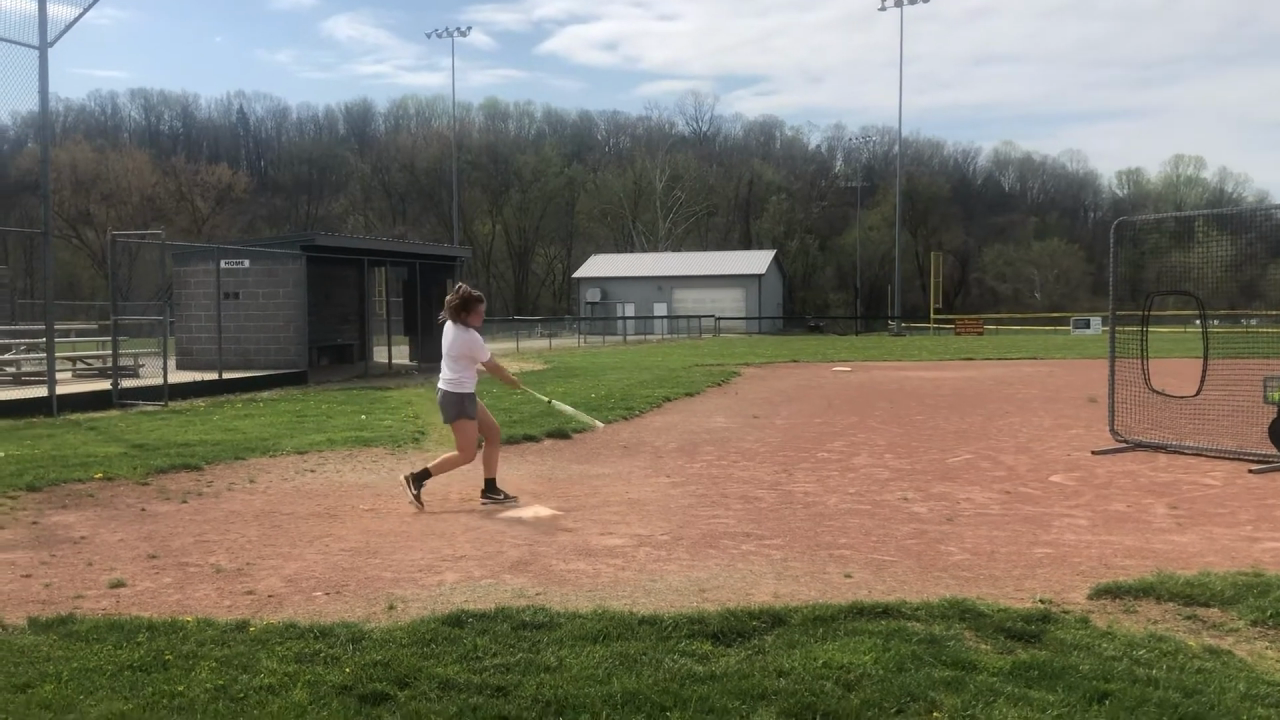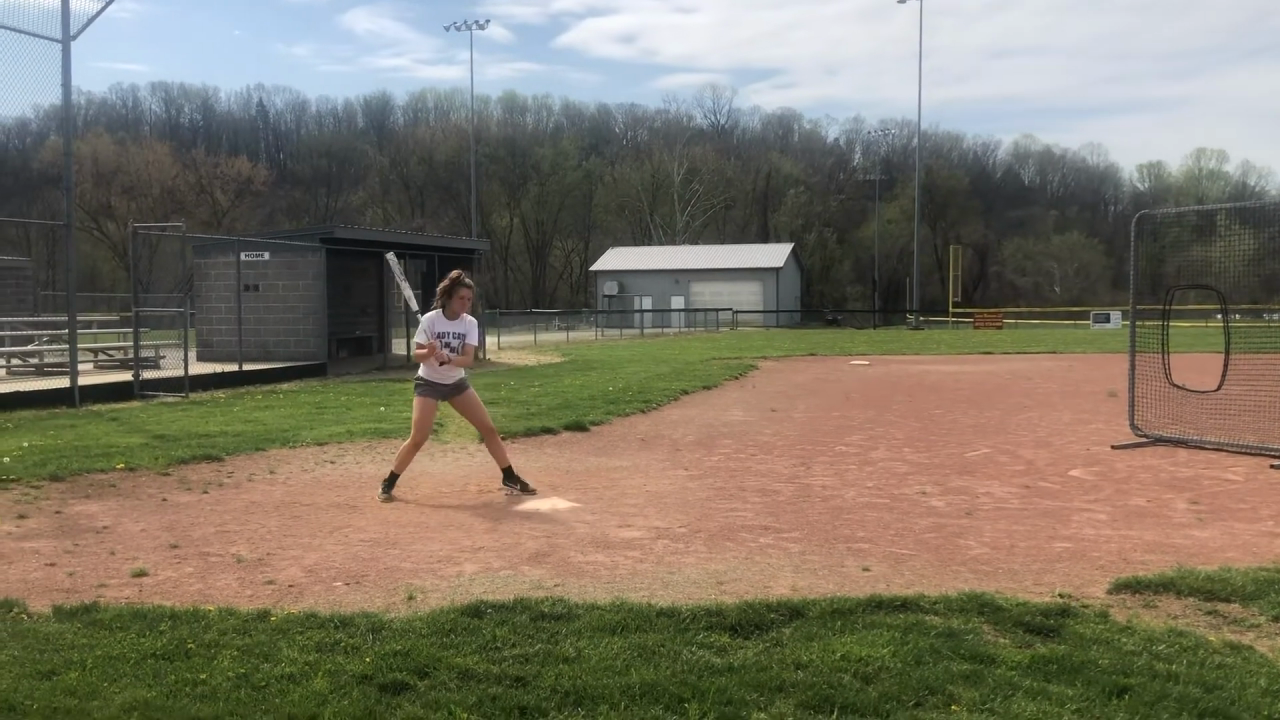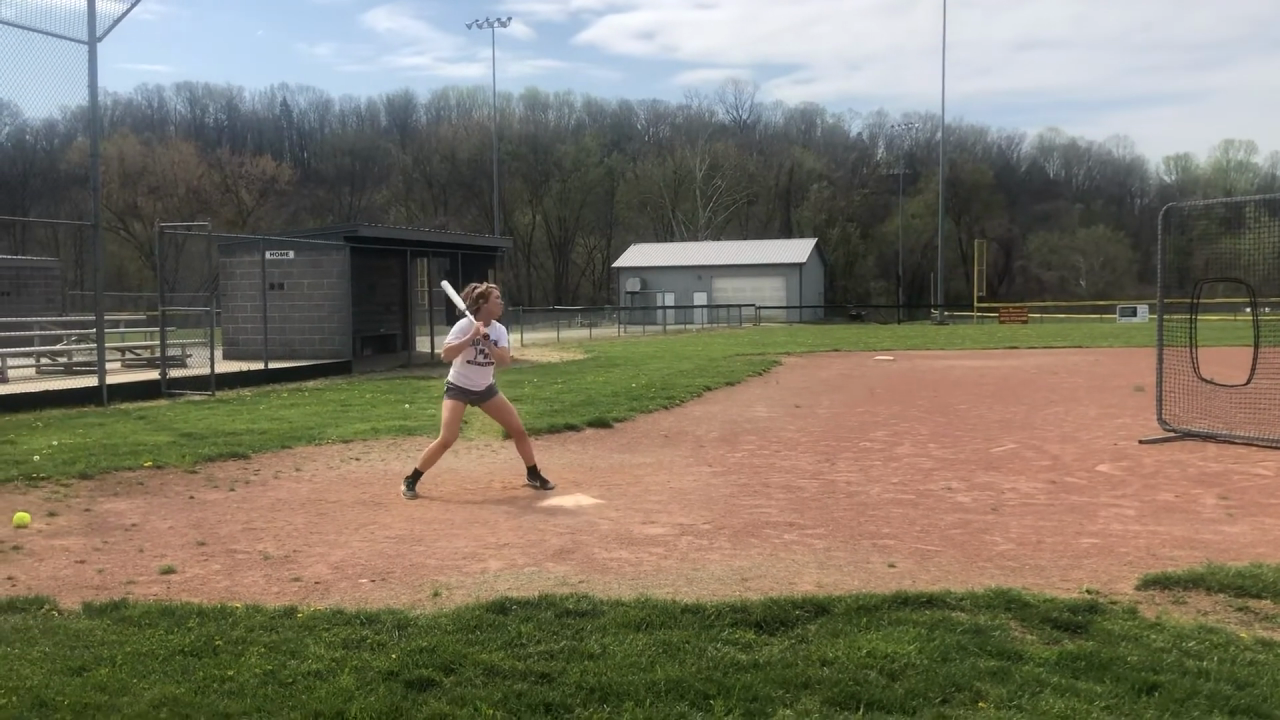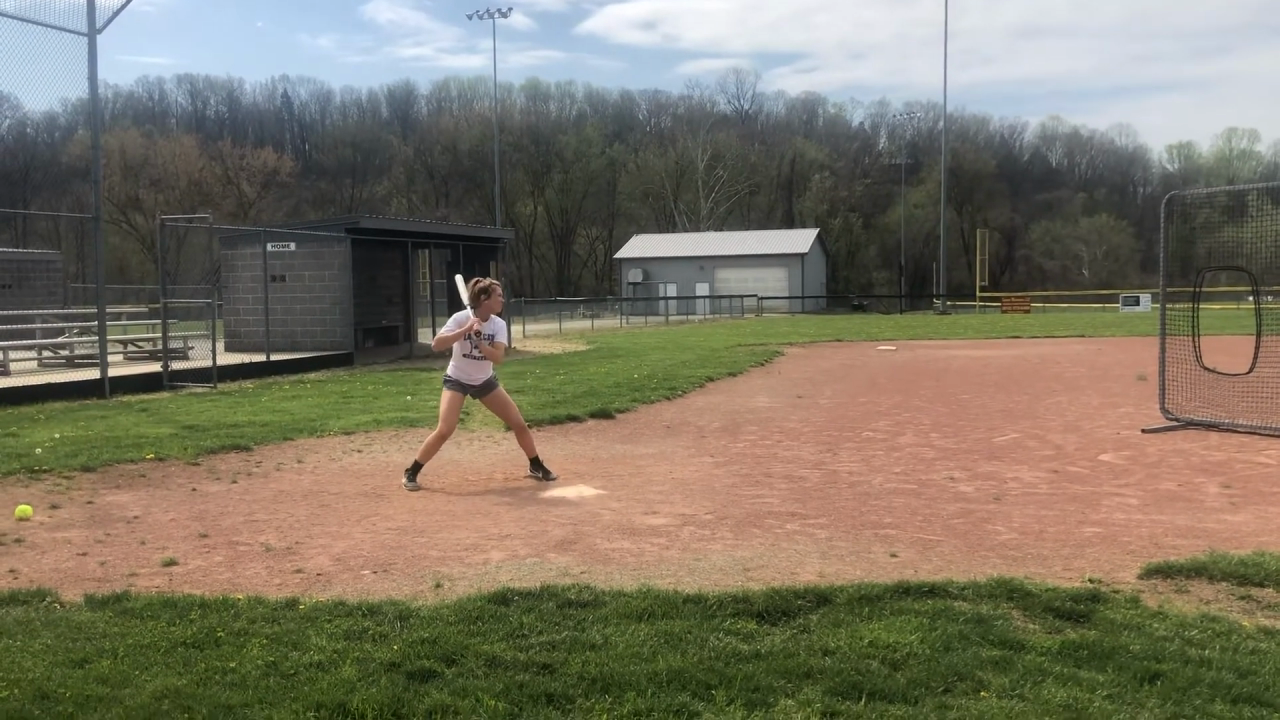
dt=0.7s
person 1, frame 1
left shoulder: (451, 326)
right shoulder: (472, 337)
right elbow: (491, 366)
right wrist: (511, 379)
left hip: (462, 394)
right hip: (456, 397)
left knee: (493, 432)
right knee: (466, 453)
left ankle: (490, 490)
right ankle: (416, 479)
person 1, frame 2
left shoulder: (470, 323)
right shoulder: (430, 319)
left elbow: (468, 359)
right elbow: (417, 355)
left wrist: (446, 359)
right wrist: (429, 352)
left hip: (456, 382)
right hip: (429, 382)
left knee: (488, 428)
right knee: (417, 439)
left ankle: (510, 477)
right ankle: (389, 483)
person 1, frame 3
left shoulder: (500, 330)
right shoulder: (464, 325)
left elbow: (505, 360)
right elbow: (445, 355)
left wrist: (488, 343)
right wrist: (472, 336)
left hip: (486, 388)
right hip: (458, 388)
left knee: (519, 429)
right knee: (446, 439)
left ankle: (533, 475)
right ankle: (411, 480)
person 1, frame 4
left shoulder: (499, 324)
right shoulder: (461, 318)
left elbow: (498, 357)
right elbow: (436, 344)
left wrist: (479, 340)
right wrist: (466, 330)
left hip: (485, 381)
right hip: (457, 380)
left knee: (519, 424)
right knee: (444, 430)
left ankle: (536, 466)
right ankle: (411, 472)
